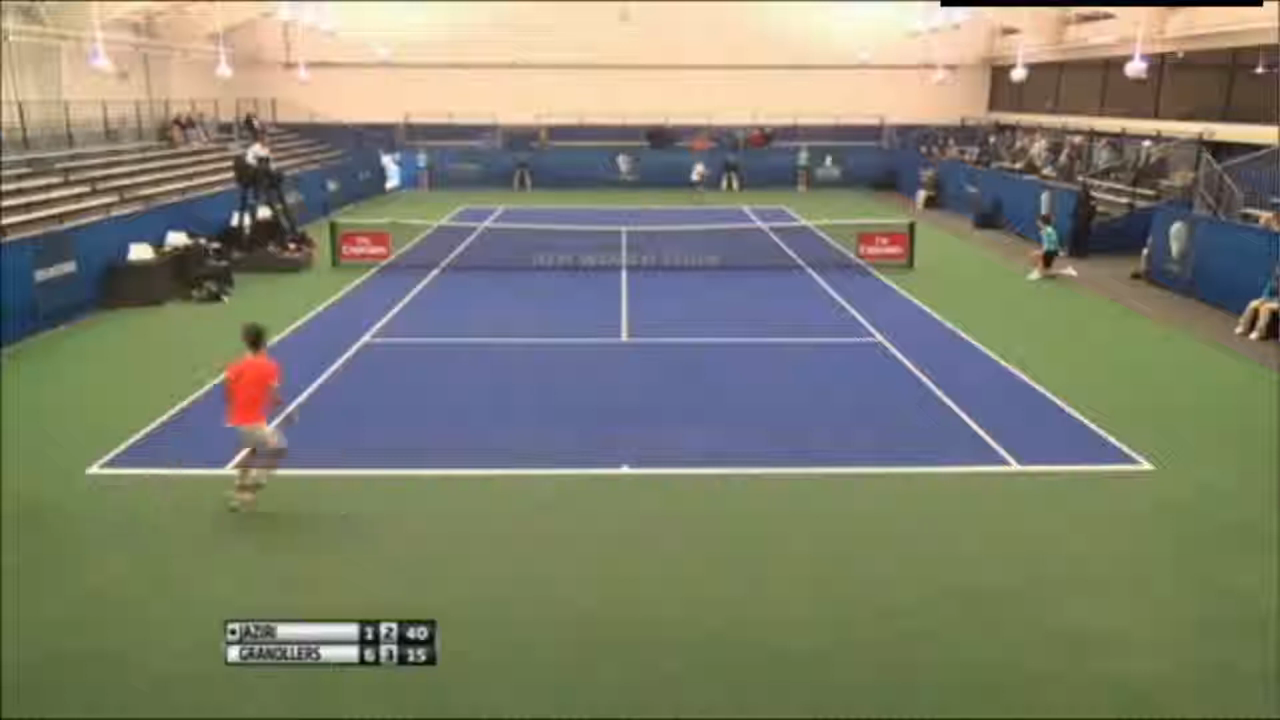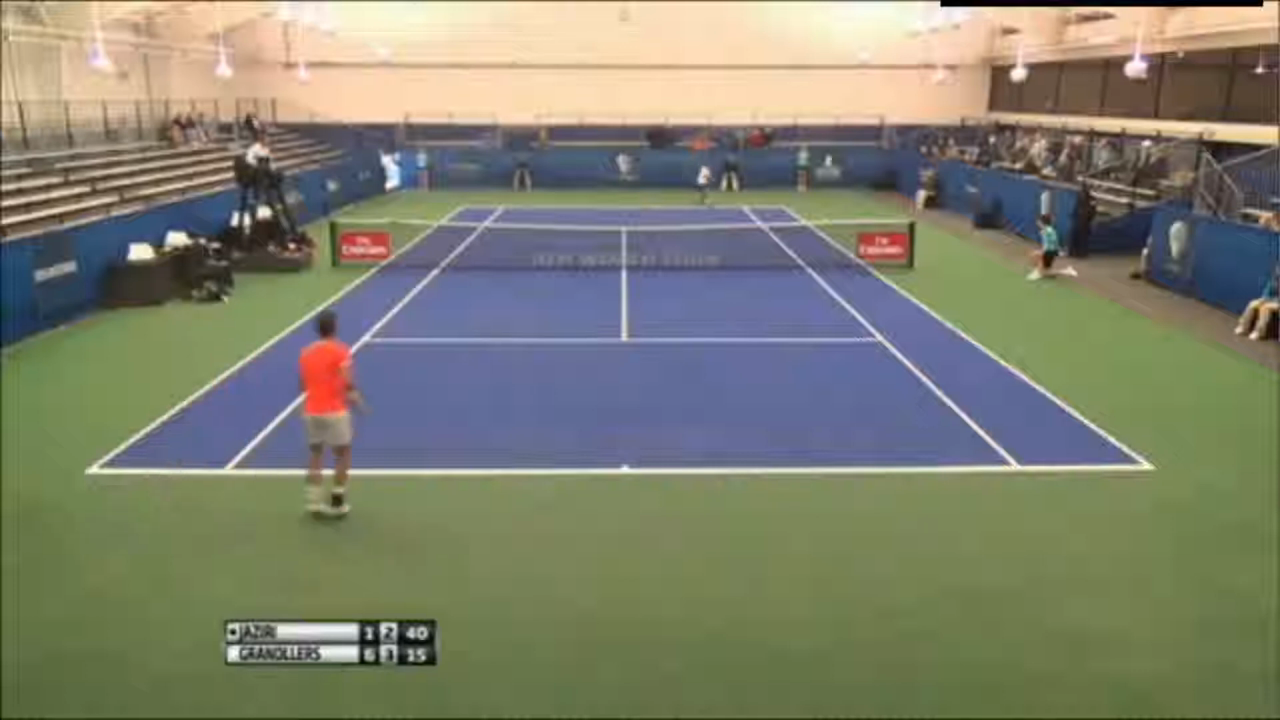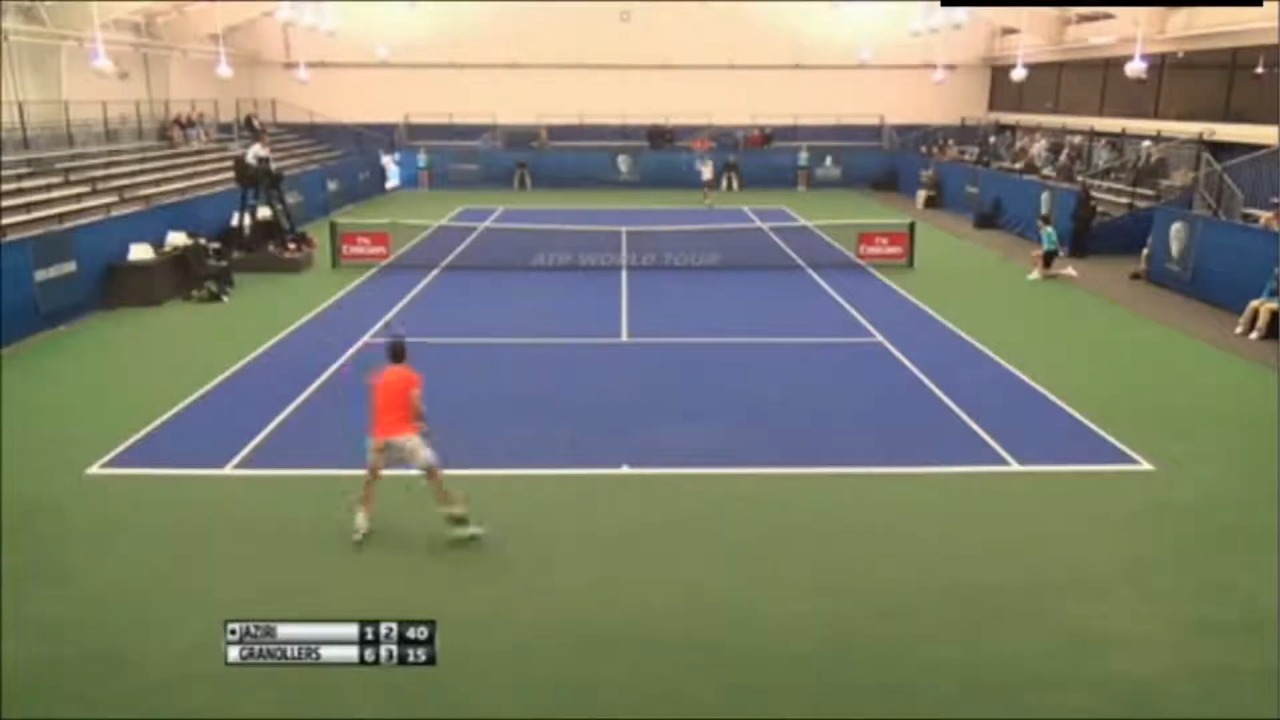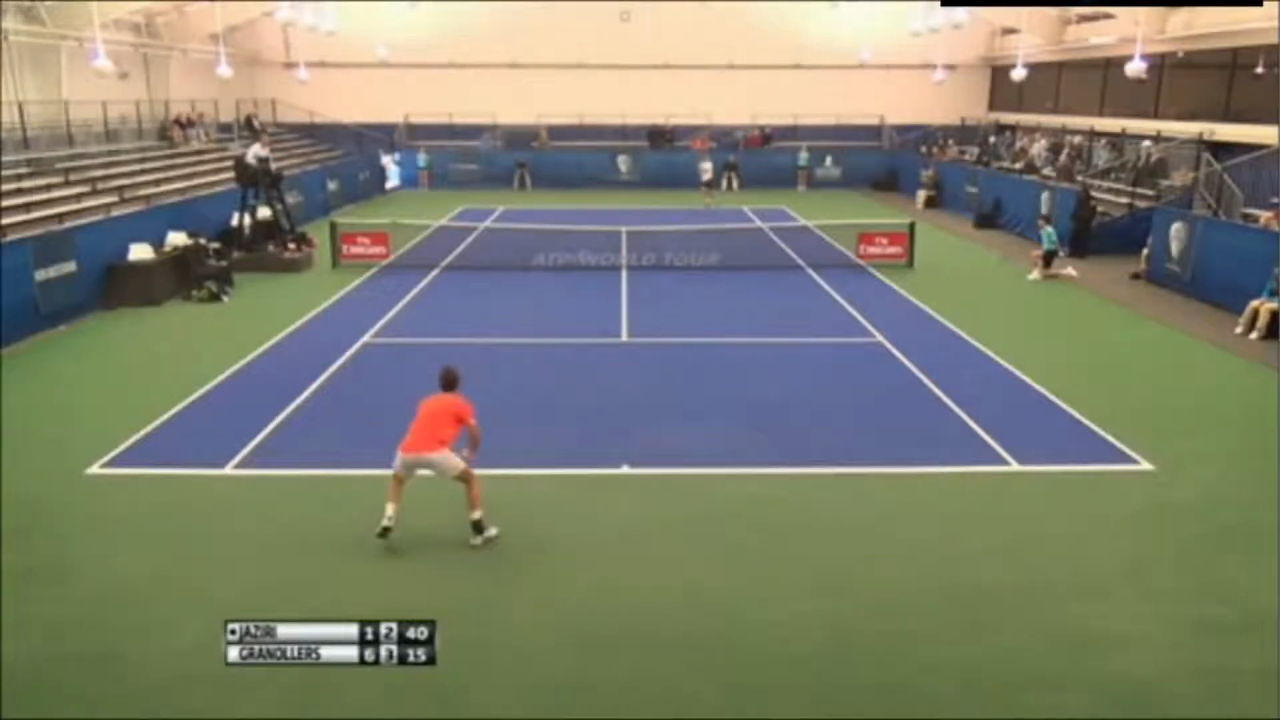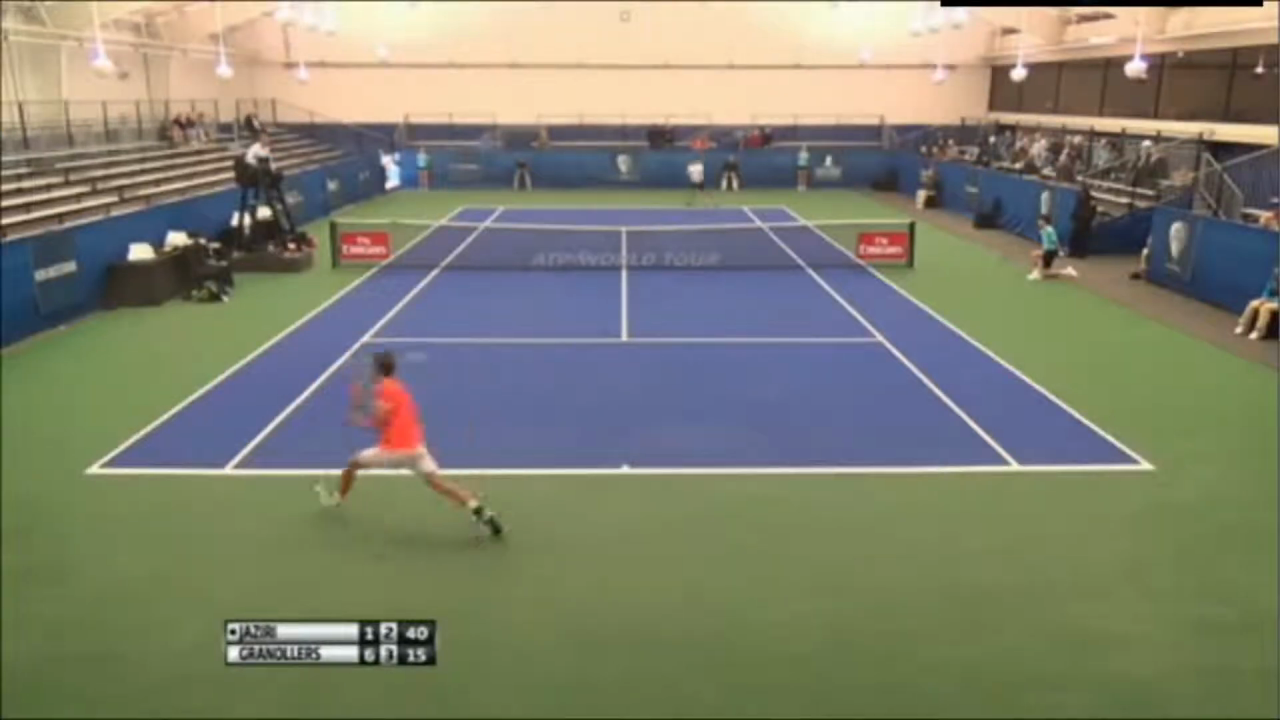
dt=0.3s
person 1, frame 1
left shoulder: (236, 365)
right shoulder: (269, 366)
left elbow: (228, 394)
right elbow: (274, 399)
left hip: (237, 421)
right hip: (254, 423)
left knee: (256, 451)
right knee: (278, 453)
left ankle: (241, 494)
right ankle: (245, 489)
person 1, frame 2
left shoulder: (306, 353)
right shoulder: (340, 350)
left elbow: (303, 385)
right elbow: (346, 381)
right wrist: (352, 395)
left hip: (311, 411)
right hip: (335, 411)
left knee: (316, 454)
right knee: (342, 454)
left ankle: (313, 500)
right ankle: (336, 502)
person 1, frame 3
left shoulder: (377, 379)
right shoulder: (410, 377)
right elbow: (416, 408)
right wrist: (421, 424)
left hip: (379, 437)
right hip: (403, 435)
left knee: (372, 476)
right knee: (433, 476)
left ankle: (361, 526)
right ankle: (459, 523)
person 1, frame 4
left shoulder: (426, 402)
right shoulder: (462, 405)
right elbow: (476, 437)
right wrist: (470, 453)
left hip: (408, 450)
right hip: (435, 451)
left knee: (398, 479)
right knee: (471, 479)
left ankle: (389, 519)
right ankle: (478, 530)
person 1, frame 5
left shoulder: (383, 388)
right shoulder: (398, 388)
left elbow: (382, 420)
left hip: (394, 450)
right hip: (416, 448)
left knee: (353, 464)
right knee: (440, 484)
left ankle: (335, 499)
right ankle: (483, 515)
